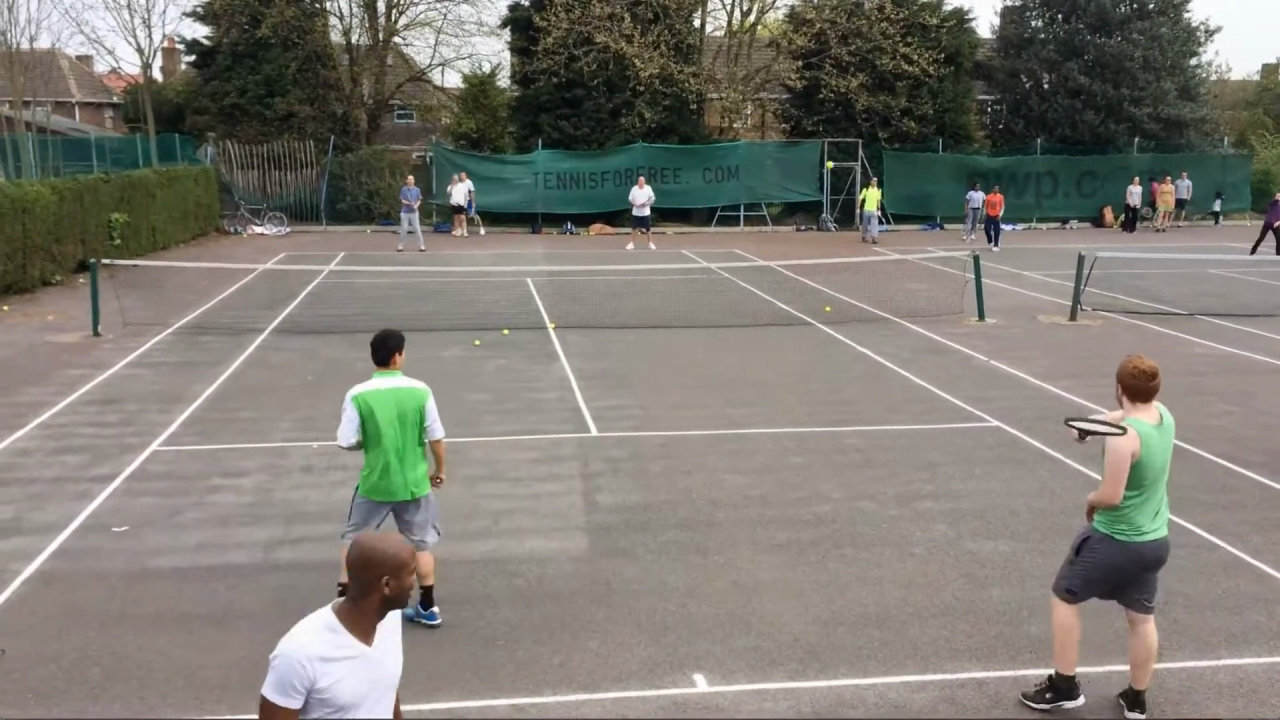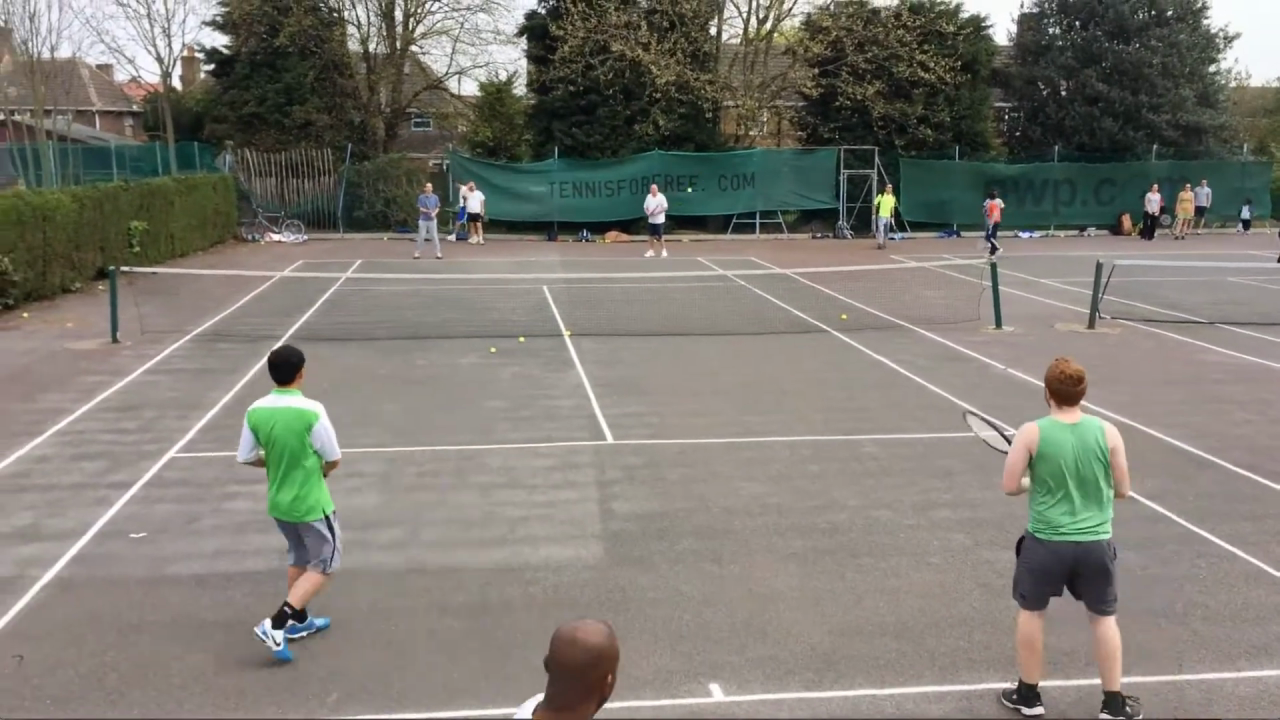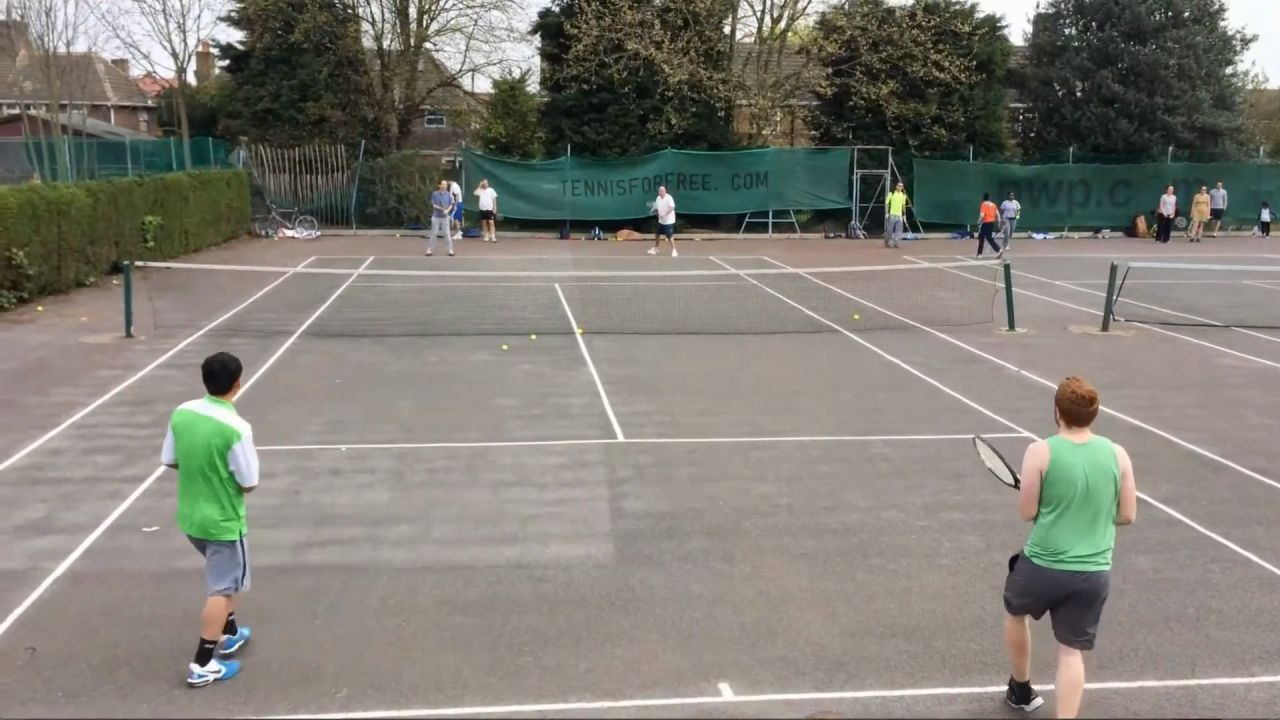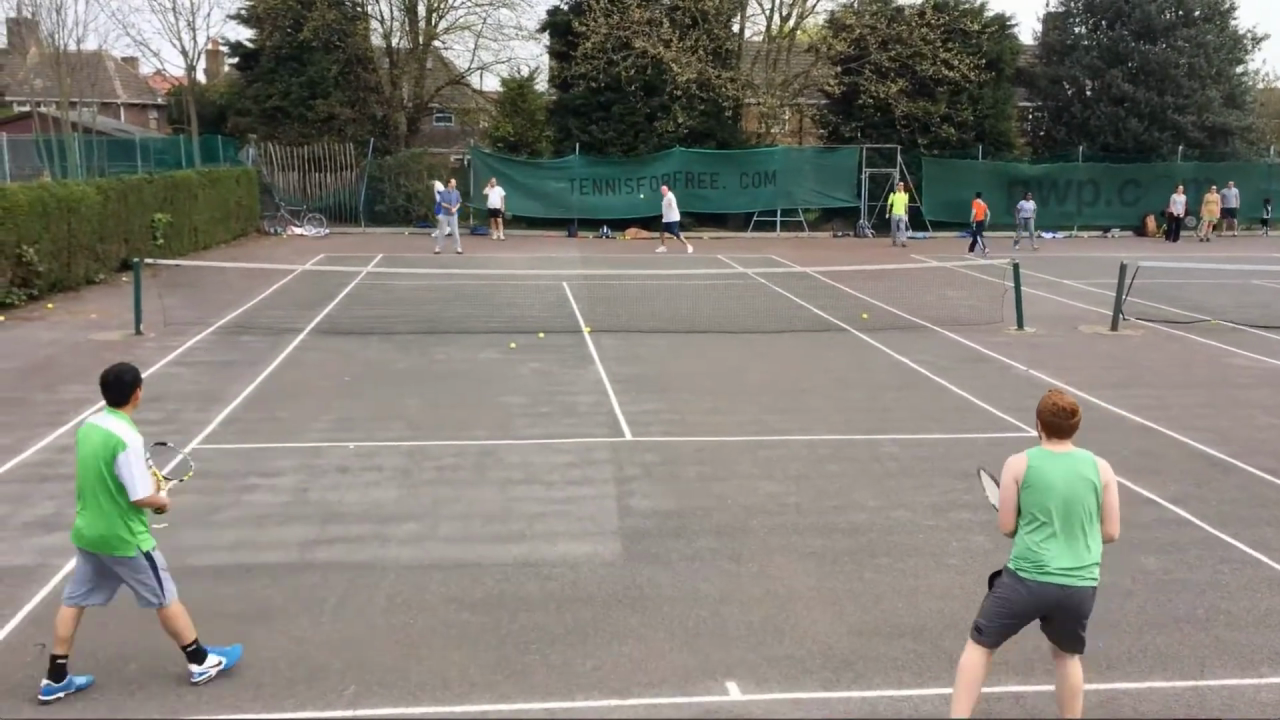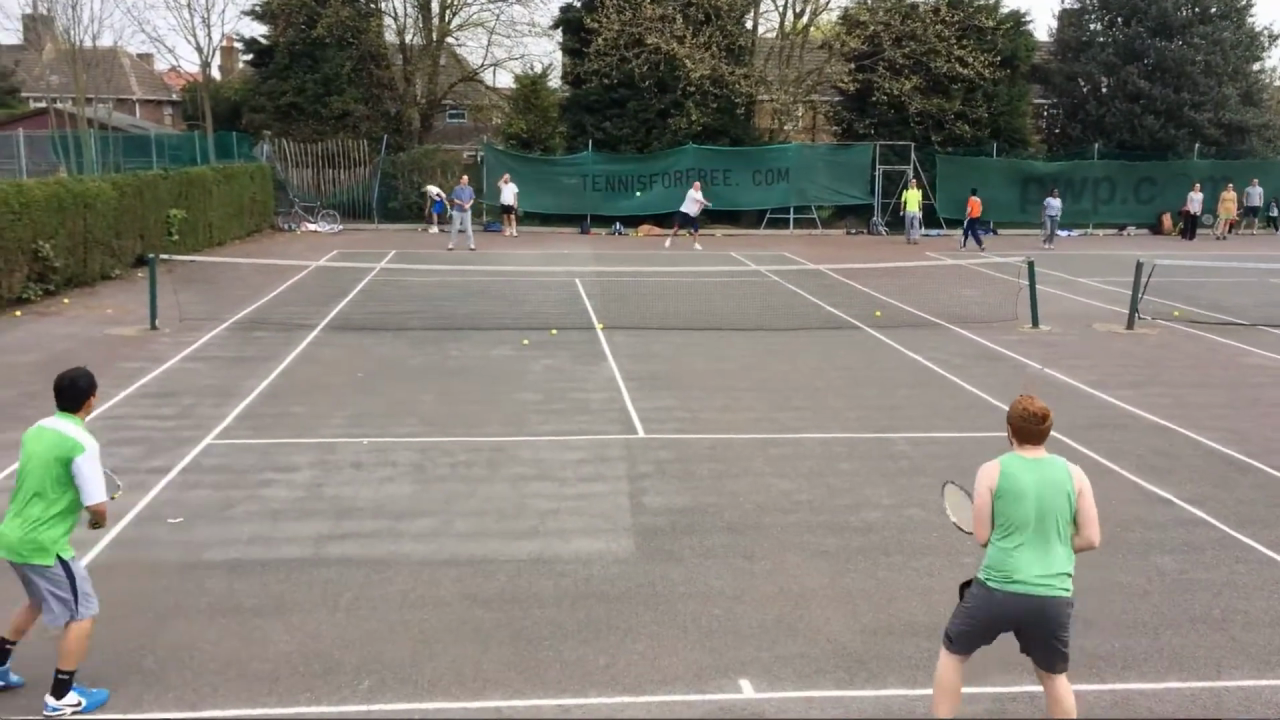
dt=0.5s
person 1, frame 1
left shoulder: (1122, 435)
right shoulder: (1163, 415)
left elbow: (1110, 497)
right elbow: (1124, 415)
left wrist: (1090, 502)
left hip: (1114, 542)
right hip: (1155, 542)
left knee: (1063, 600)
right knee: (1141, 618)
left ankle: (1064, 687)
person 1, frame 2
left shoulder: (1031, 433)
right shoulder: (1108, 432)
left elbow: (1010, 486)
right elbow: (1123, 489)
left hip: (1045, 542)
right hip: (1095, 543)
left knee: (1031, 612)
right knee: (1103, 618)
person 1, frame 3
left shoulder: (1040, 452)
right shoulder: (1117, 455)
left elbow: (1027, 512)
right elbow: (1127, 515)
left hip: (1042, 564)
right hip: (1092, 573)
left knee: (1015, 613)
right knee: (1071, 651)
left ankle: (1021, 690)
person 1, frame 4
left shoulder: (1018, 463)
right shoulder: (1100, 468)
left elbow: (1006, 526)
right elbow: (1111, 532)
left hip: (1025, 580)
right hip: (1079, 585)
left knee: (977, 647)
right knee: (1066, 656)
person 1, frame 5
left shoulder: (992, 471)
right shoulder: (1074, 475)
left elbow: (982, 537)
right elbow: (1091, 539)
left hip: (998, 590)
right hip: (1052, 596)
left knee: (952, 653)
right knee: (1053, 676)
person 2, frame 1
left shoulder: (357, 395)
right shoulder: (420, 391)
left elbow: (346, 441)
right elbow: (436, 438)
right wrist: (439, 469)
left hip: (375, 484)
right hip: (415, 483)
left knee: (354, 539)
right knee: (421, 544)
right ankle: (428, 607)
person 2, frame 2
left shoulder: (255, 412)
right shoulder: (311, 411)
left elbow: (247, 457)
right elbow: (333, 458)
left hip: (279, 502)
right hip: (311, 504)
left knee: (300, 559)
right knee: (321, 566)
left ankle: (298, 620)
right ankle: (276, 626)
person 2, frame 3
left shoulder: (182, 413)
right shoulder: (235, 428)
left elbow: (171, 461)
right elbow: (249, 484)
left hip: (189, 516)
right hip: (222, 521)
left knee: (222, 578)
right knee: (222, 589)
left ankle: (228, 634)
right ankle: (203, 665)
person 2, frame 4
left shoulder: (87, 426)
right shoulder: (127, 438)
right elbow: (141, 499)
left wrist: (146, 483)
right wrist: (161, 502)
left hip: (87, 533)
right hip: (124, 538)
left knee: (75, 601)
right knee: (165, 598)
left ankle: (54, 679)
right ankle: (200, 661)
person 2, frame 5
left shoulder: (37, 430)
right shoulder: (81, 443)
right elbow: (96, 505)
left wrist: (66, 500)
right wrist: (100, 518)
right hip: (43, 545)
left knee: (41, 602)
right knee: (81, 615)
